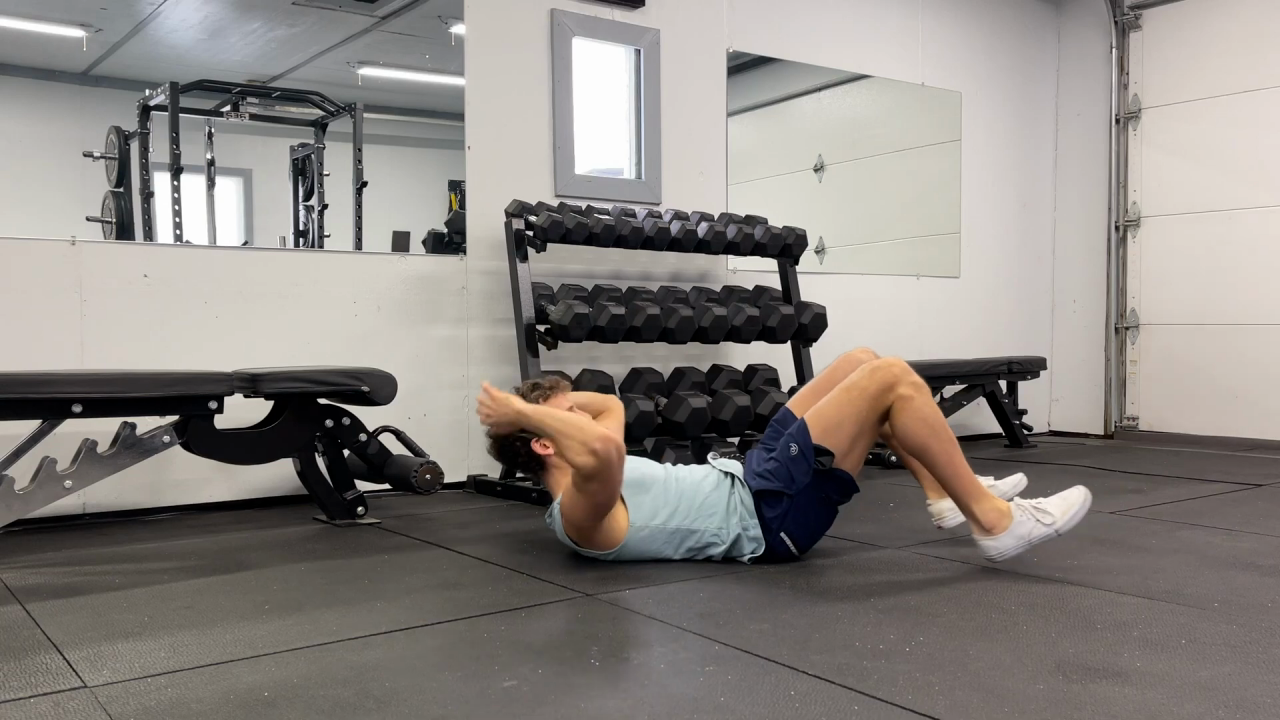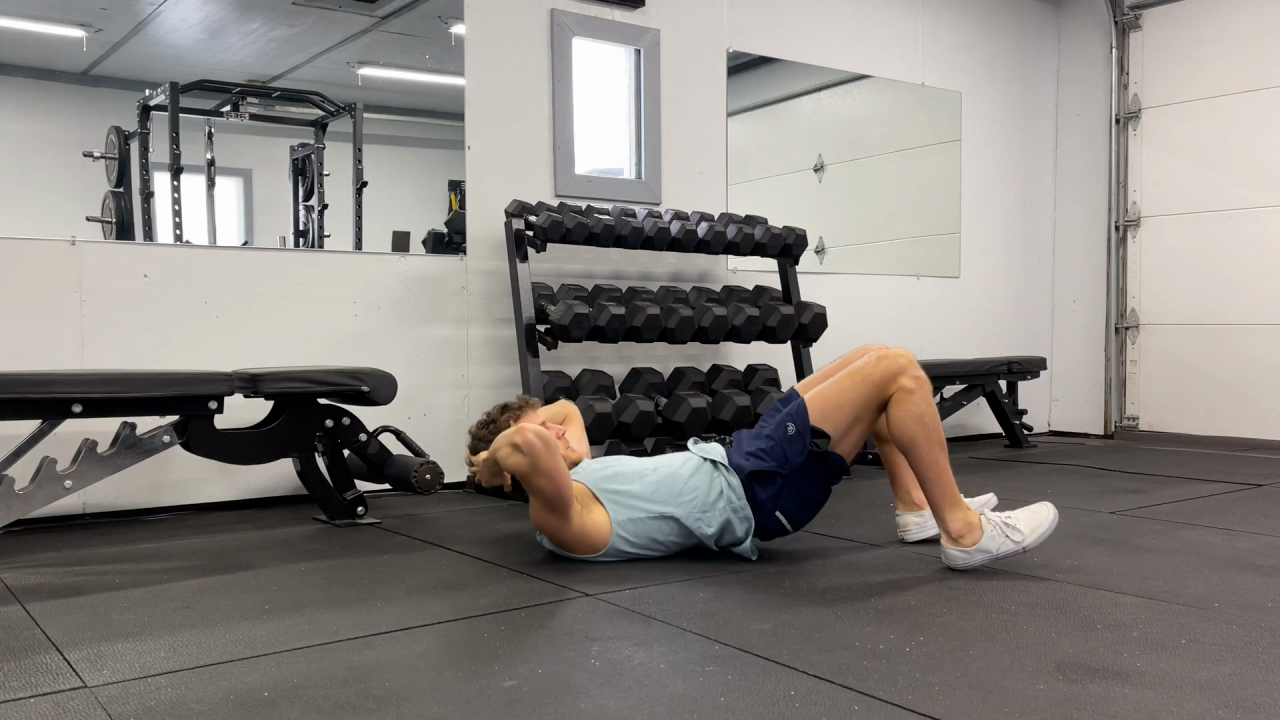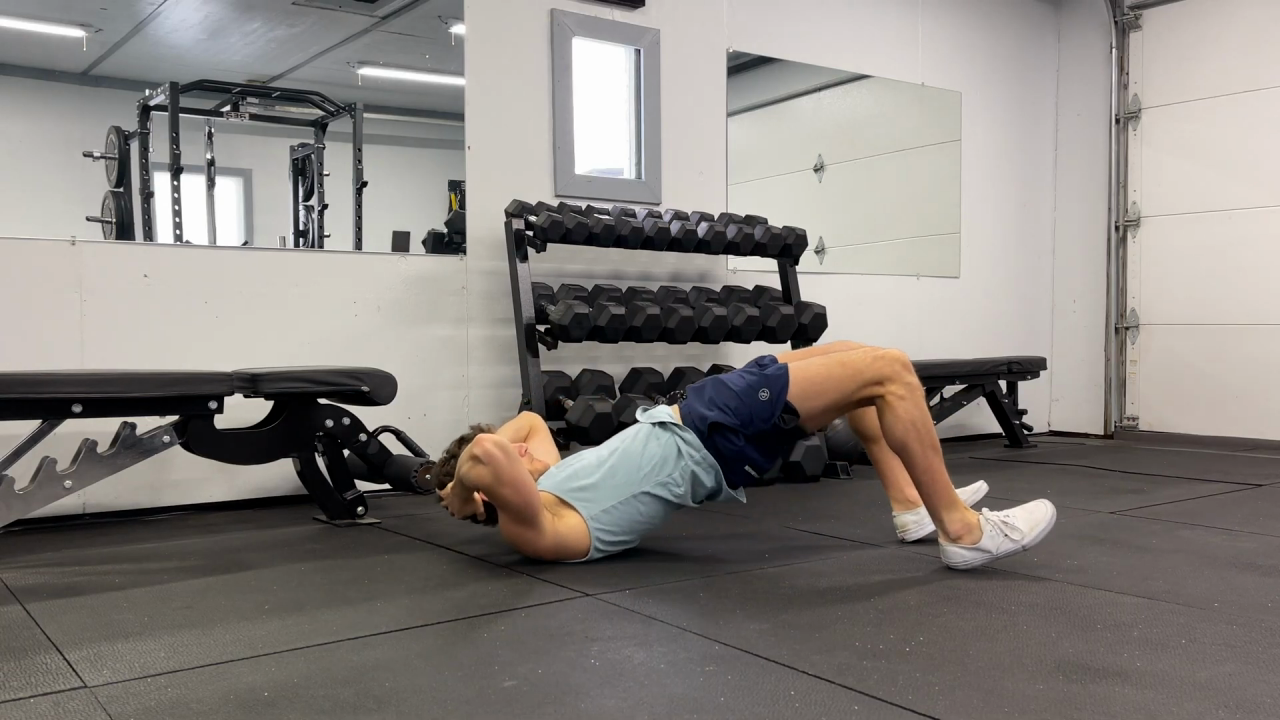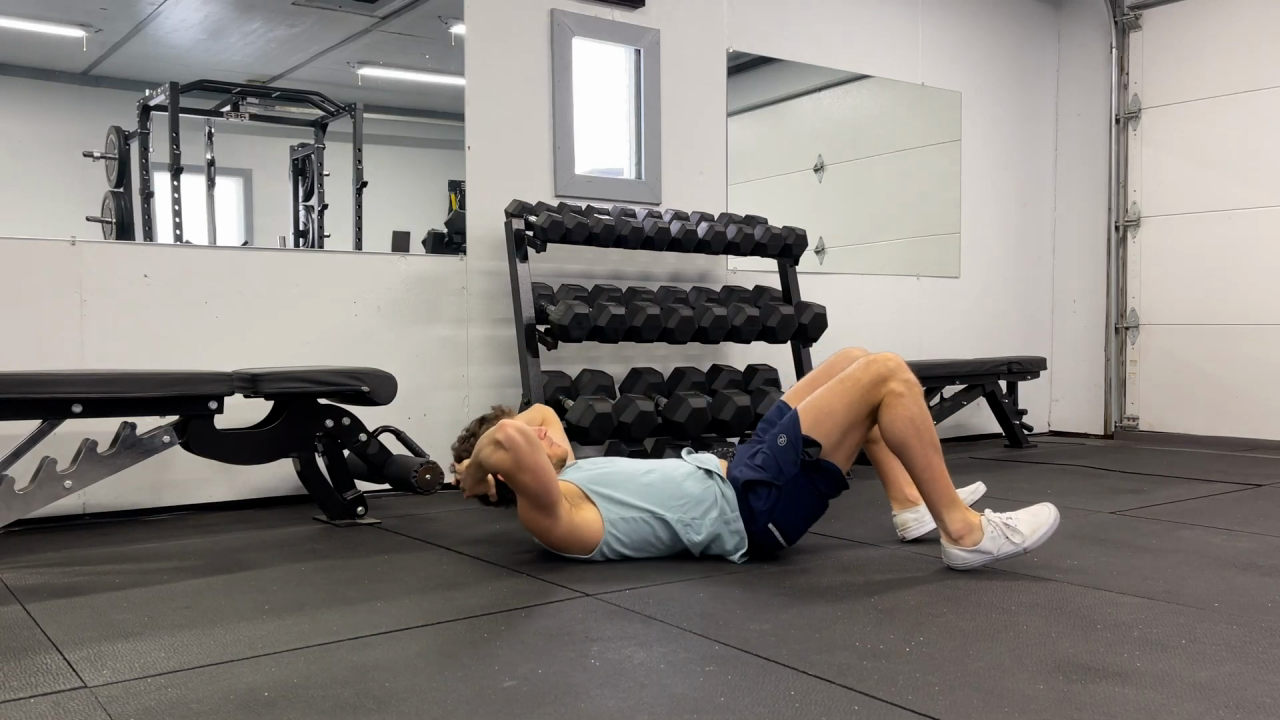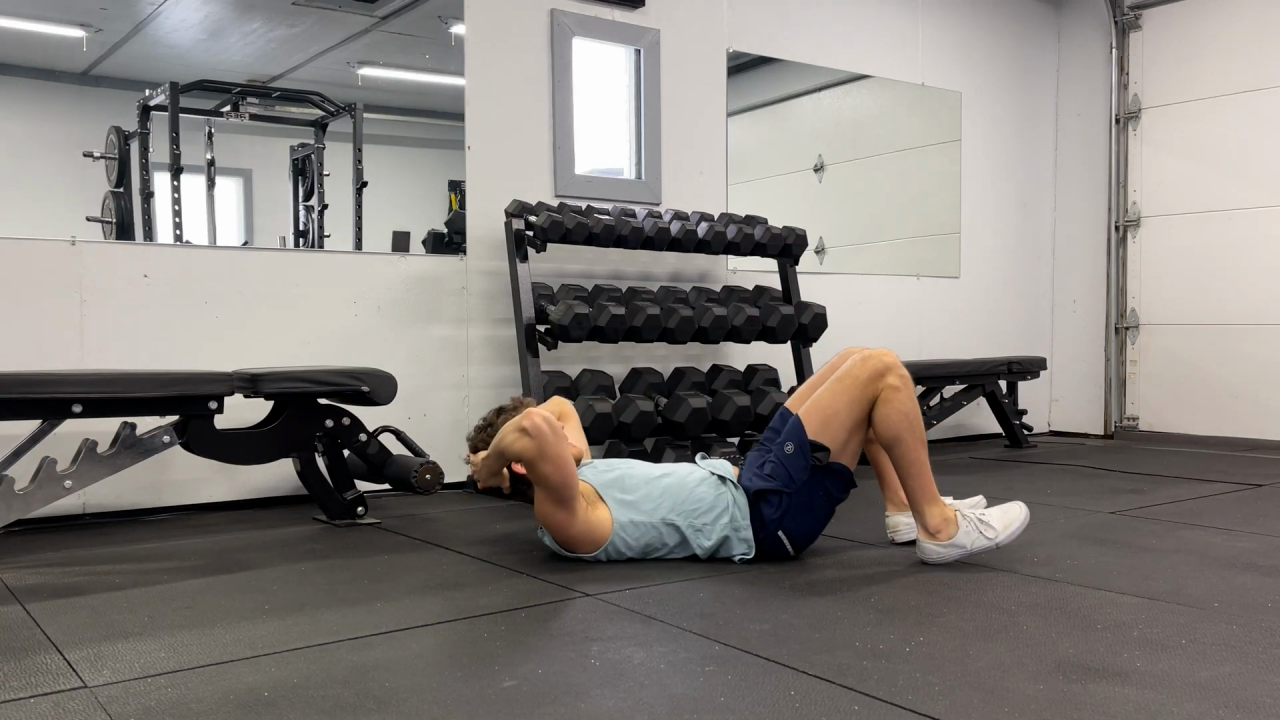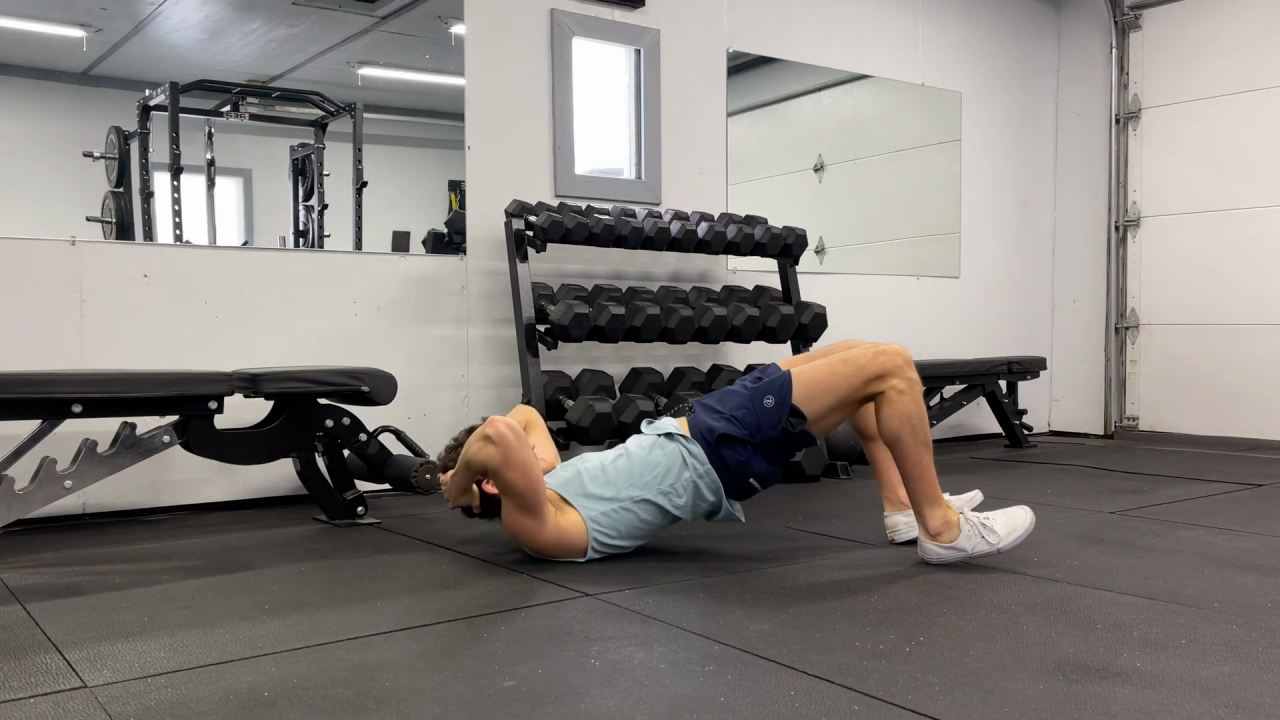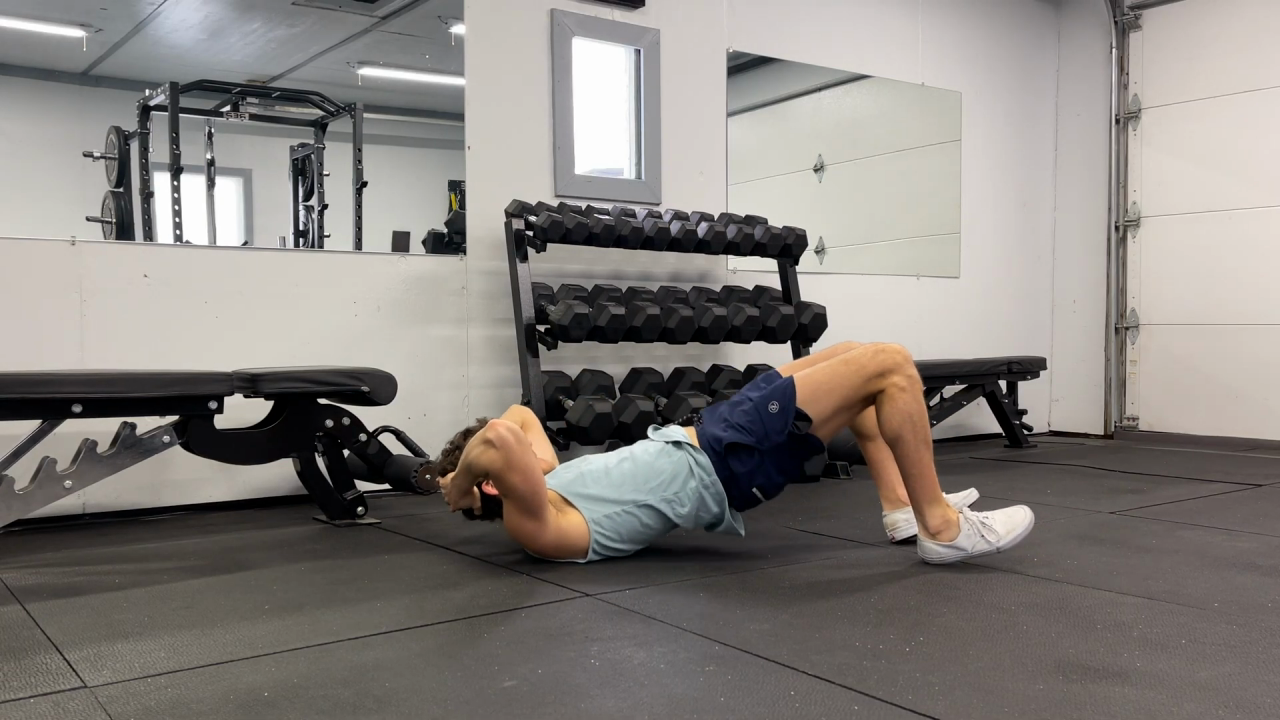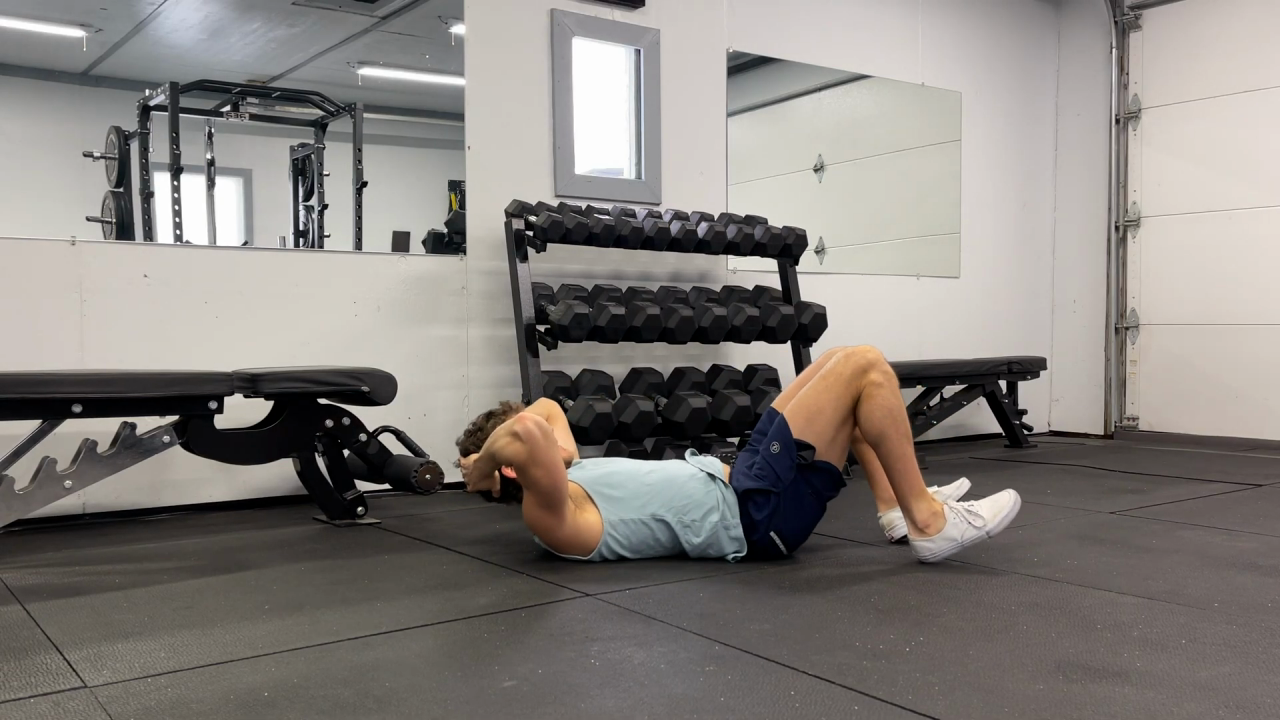
dt=0.4s
person 1, frame 1
left shoulder: (585, 491)
right shoulder: (578, 511)
left elbow: (612, 410)
right elbow: (605, 447)
left wrist: (554, 395)
right wrist: (527, 410)
left hip: (743, 479)
right hip: (768, 517)
left knee: (861, 362)
right knee: (893, 378)
left ankle: (951, 496)
right ankle: (993, 522)
person 1, frame 2
left shoulder: (578, 478)
right shoulder: (559, 520)
left elbow: (566, 407)
right elbow: (531, 442)
left wrist: (503, 434)
right wrist: (497, 457)
left hip: (738, 462)
right hip: (758, 490)
left knee: (875, 361)
right knee: (899, 370)
left ankle: (917, 509)
right ankle: (964, 531)
person 1, frame 3
left shoulder: (550, 483)
right shoulder: (534, 530)
left elbow: (529, 419)
right elbow: (490, 452)
left wrist: (476, 455)
right wrist: (462, 485)
left hip: (703, 414)
left knee: (859, 361)
right knee: (893, 372)
left ankle: (912, 505)
right ankle: (962, 530)
person 1, frame 4
left shoulder: (566, 481)
right shoulder: (552, 518)
left elbow: (541, 412)
right elbow: (510, 440)
left wrist: (496, 438)
right wrist: (476, 466)
left hip: (735, 472)
right hip: (751, 501)
left knee: (856, 362)
right knee: (890, 375)
left ankle: (913, 505)
right ankle: (964, 532)
person 1, frame 5
left shoulder: (577, 481)
right shoulder: (564, 516)
left elbow: (557, 405)
right elbow: (534, 427)
right wrist: (489, 466)
left hip: (743, 478)
right hip: (765, 511)
left knee: (860, 367)
right knee: (882, 370)
left ankle: (906, 512)
right ankle: (939, 527)
person 1, frame 6
left shoulder: (549, 487)
right shoulder: (533, 525)
left elbow: (524, 413)
right elbow: (498, 435)
left wrist: (492, 475)
right wrist: (460, 481)
left hip: (709, 429)
right hip: (722, 447)
left knee: (858, 357)
right knee: (892, 368)
left ankle: (904, 509)
right ankle: (941, 530)
person 1, frame 7
left shoulder: (546, 487)
right shoulder: (534, 526)
left elbow: (518, 414)
right elbow: (498, 441)
right wrist: (460, 483)
left hip: (711, 437)
right hip: (729, 458)
left knee: (853, 358)
right knee: (893, 366)
left ankle: (902, 508)
right ankle: (940, 526)
person 1, frame 8
left shoulder: (568, 483)
right shoulder: (555, 519)
left elbow: (546, 406)
right elbow: (528, 431)
left wrist: (522, 450)
right wrist: (480, 469)
left hip: (733, 478)
right hip: (757, 511)
left knee: (843, 366)
right knee: (867, 368)
left ankle: (899, 509)
right ankle: (930, 523)
